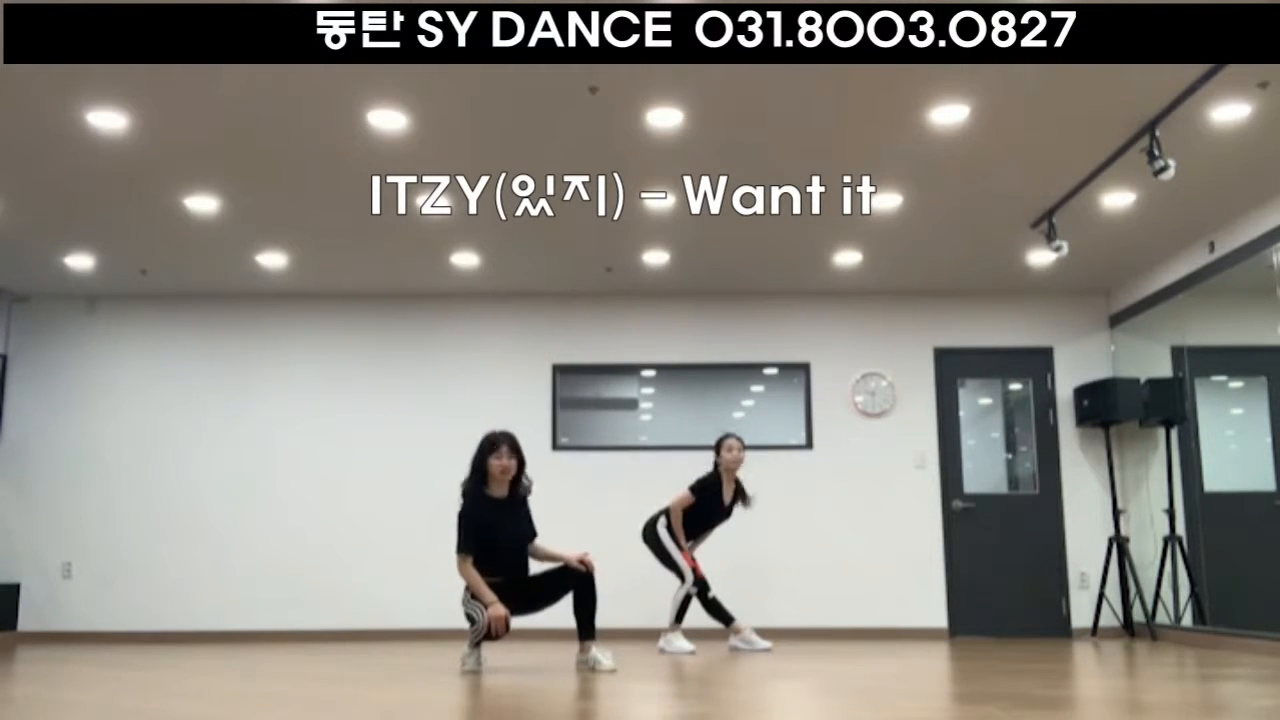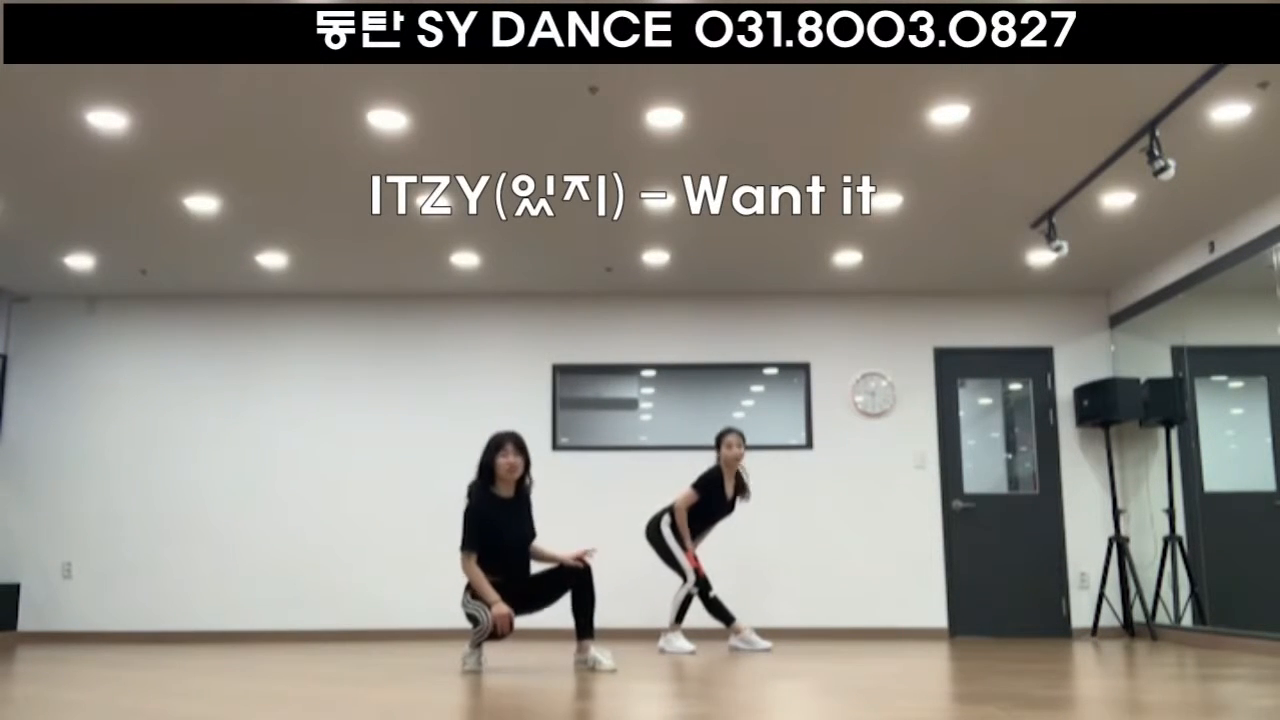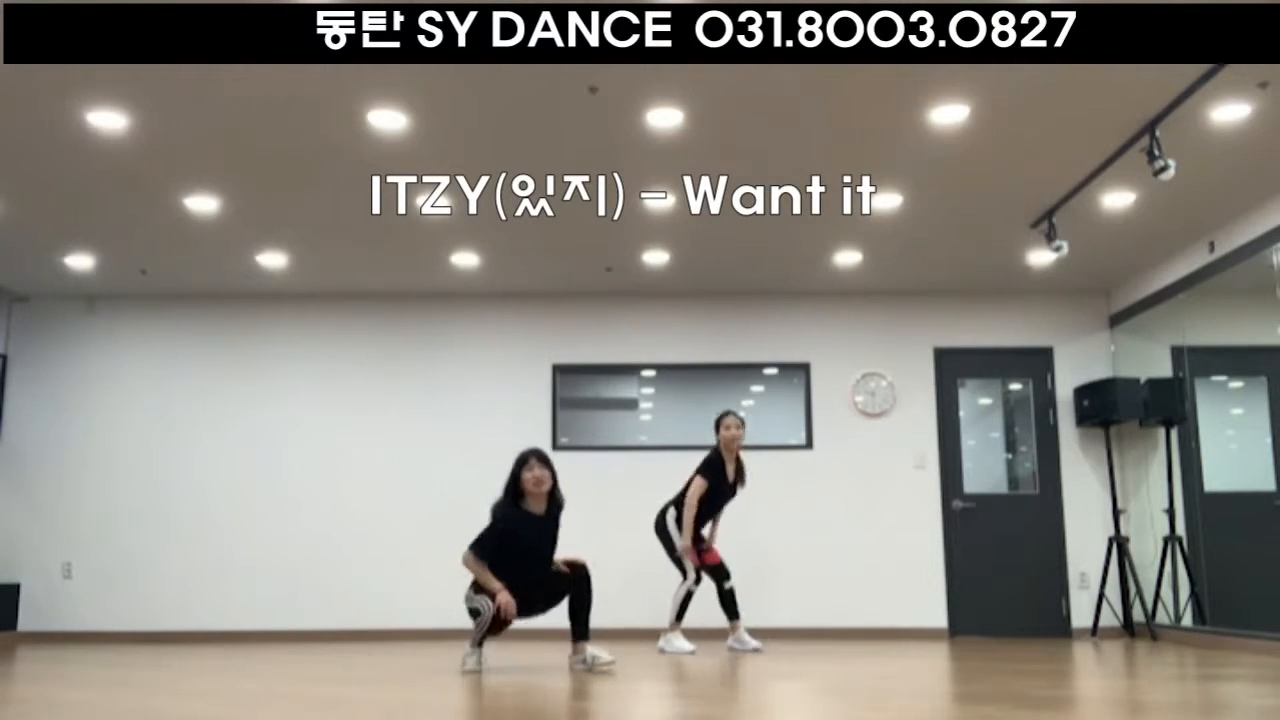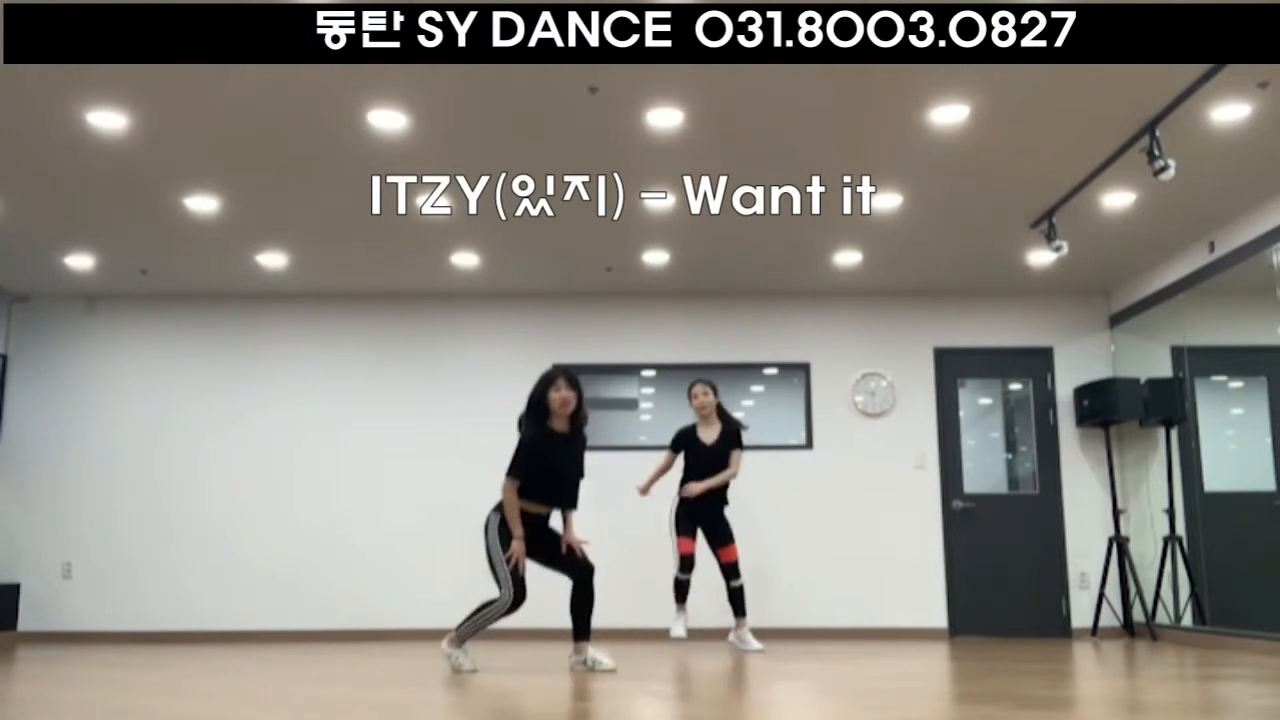
dt=0.3s
person 1, frame 1
left shoulder: (518, 499)
right shoulder: (473, 507)
right elbow: (464, 565)
left wrist: (565, 557)
right wrist: (492, 602)
left hip: (521, 588)
right hip: (485, 591)
left knee: (580, 572)
right knee: (494, 622)
left ankle: (587, 652)
right ankle: (473, 649)
person 1, frame 2
left shoulder: (523, 499)
right shoulder: (479, 505)
right elbow: (468, 563)
left wrist: (561, 558)
right wrist: (495, 601)
left hip: (521, 588)
right hip: (483, 592)
left knee: (579, 569)
right knee: (498, 622)
left ankle: (585, 651)
right ankle: (474, 649)
person 1, frame 3
left shoulder: (554, 509)
right shoulder: (509, 517)
right elbow: (470, 559)
left wrist: (555, 562)
right wrist: (500, 590)
left hip: (528, 591)
right hip: (488, 593)
left knee: (577, 572)
right knee: (497, 613)
left ankle: (580, 652)
right ankle: (474, 649)
person 1, frame 4
left shoulder: (576, 437)
right shoulder: (535, 436)
right elbow: (510, 488)
left wrist: (569, 529)
right wrist: (517, 539)
left hip: (539, 525)
right hip: (505, 524)
left knee: (583, 571)
right knee: (512, 594)
left ankle: (581, 652)
right ankle: (455, 642)
person 2, frame 1
left shoulder: (736, 491)
right shoulder: (710, 482)
left elbow: (710, 524)
right elbow: (675, 506)
left wrist: (690, 549)
right wrist: (682, 543)
left hip: (677, 537)
right hip: (660, 529)
left knee: (702, 588)
right knee: (690, 577)
left ankle: (740, 634)
right ankle: (670, 636)
person 2, frame 2
left shoulder: (737, 484)
right shoulder: (712, 477)
right elbow: (679, 505)
left wrist: (692, 545)
right wrist: (688, 541)
left hip: (681, 534)
right hip: (664, 528)
left knee: (703, 586)
right knee: (692, 577)
left ankle: (740, 634)
right ankle: (670, 636)
person 2, frame 3
left shoulder: (738, 466)
right shoulder: (713, 461)
right elbow: (691, 497)
left wrist: (712, 535)
right wrist: (686, 536)
left hip: (692, 528)
right hip: (673, 520)
left knee: (721, 573)
right knee: (692, 574)
left ankle: (737, 634)
right ankle: (670, 636)
person 2, frame 4
left shoulder: (732, 431)
right shoulder: (685, 433)
left elbow: (734, 470)
right elbow: (666, 463)
left wrist: (705, 485)
right wrist: (647, 485)
left hip: (713, 510)
right hip: (685, 509)
left knee: (731, 567)
right knee: (686, 561)
left ankle: (741, 632)
right ankle: (680, 614)
